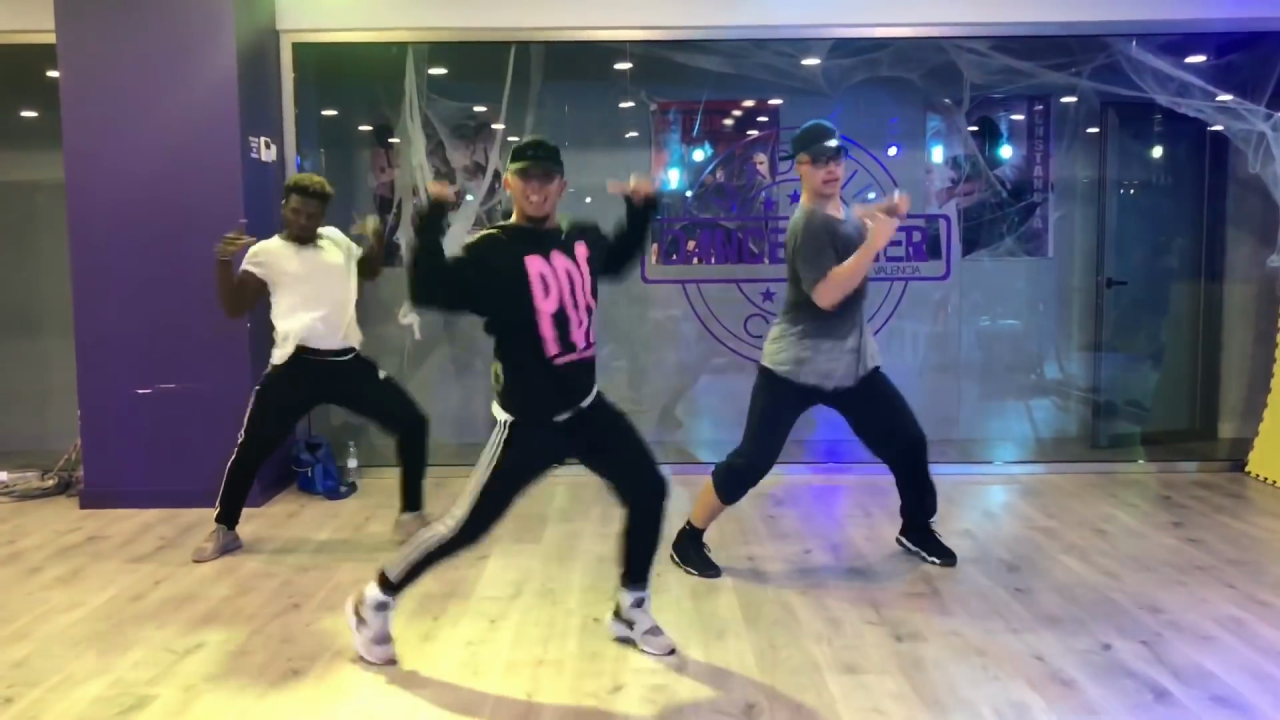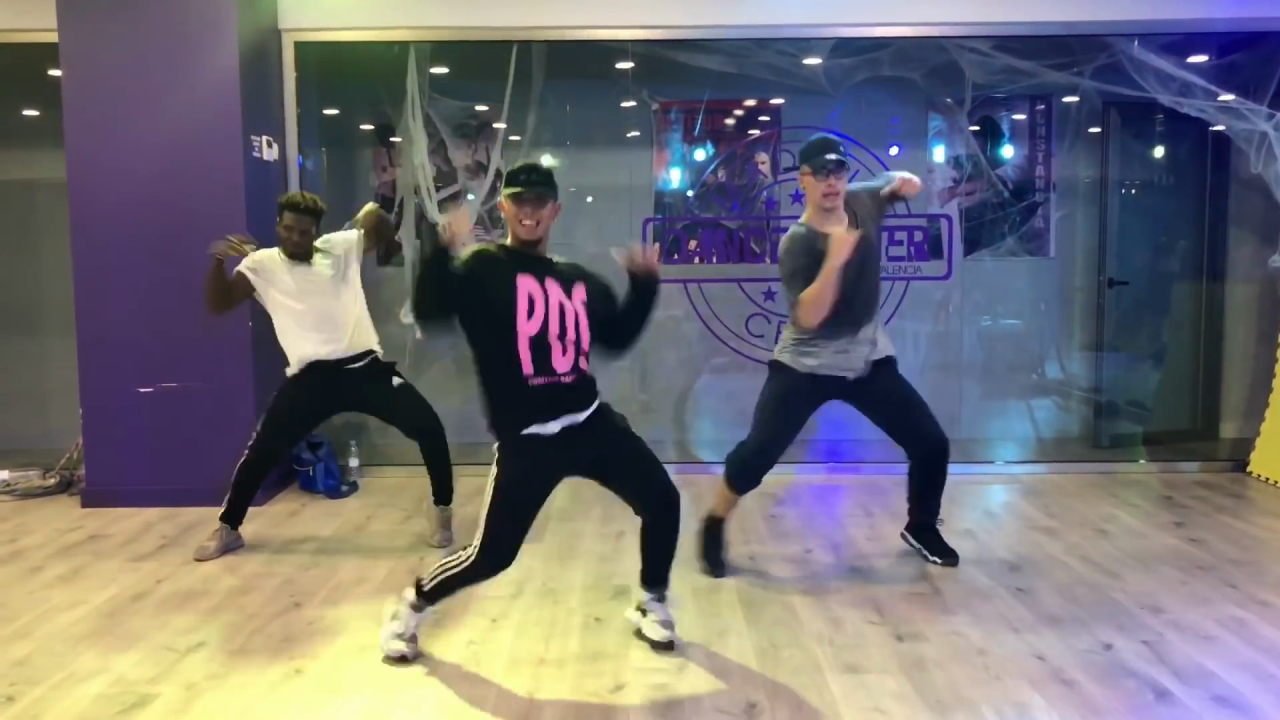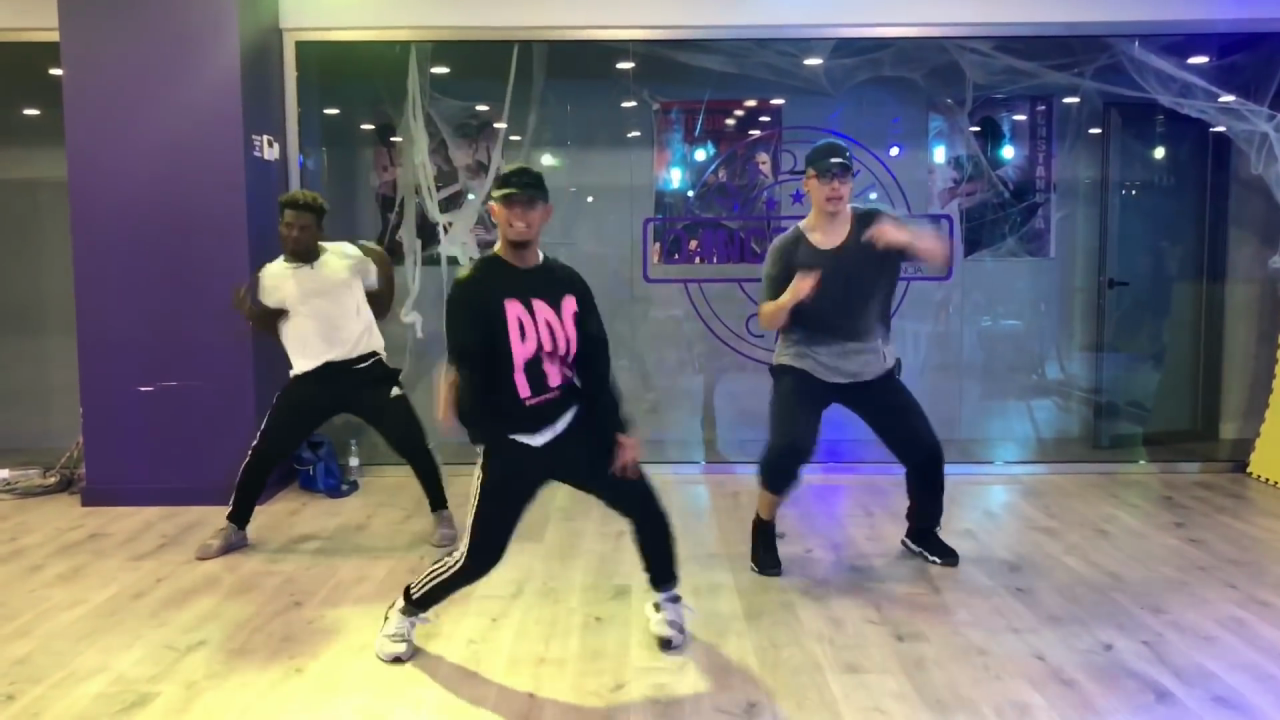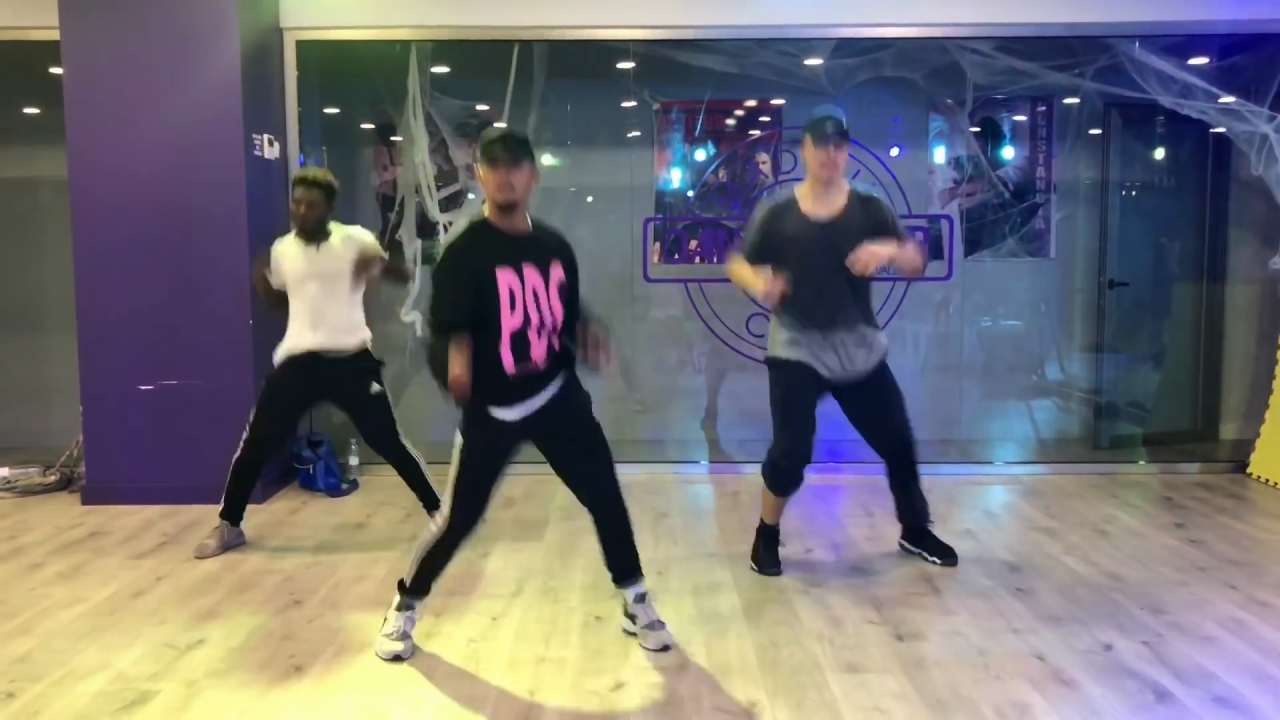
dt=0.1s
person 1, frame 1
left shoulder: (578, 238)
right shoulder: (494, 251)
left elbow: (618, 259)
right elbow: (427, 291)
left wrist: (642, 206)
right wrist: (433, 215)
left hip: (584, 405)
right hip: (529, 417)
left knee: (649, 490)
right knee: (467, 525)
left ankle: (631, 608)
right ankle: (377, 599)
person 1, frame 2
left shoulder: (578, 281)
right shoulder: (481, 269)
left elbow: (618, 337)
right elbow: (431, 308)
left wrist: (645, 282)
right wrist: (442, 249)
left hip: (589, 420)
right hip: (526, 438)
left knee: (662, 502)
right knee: (492, 554)
left ankle: (652, 607)
right ankle: (410, 608)
person 1, frame 3
left shoulder: (569, 283)
right shoulder: (475, 288)
left elbow: (596, 362)
right elbow: (464, 364)
left wrist: (621, 432)
right wrist: (453, 391)
left hip: (577, 424)
right hip: (512, 443)
left knee: (647, 511)
right knee: (479, 555)
left ankle: (665, 602)
right ankle: (404, 613)
person 1, frame 4
left shoulder: (556, 247)
right shoulder: (464, 255)
left elbow: (567, 310)
right elbow: (442, 329)
left wrist: (591, 338)
right wrist: (450, 363)
left hip: (557, 395)
right hip: (491, 411)
left knee: (607, 501)
right knee: (460, 521)
left ankle: (635, 600)
right ankle: (404, 607)
person 2, frame 1
left shoulder: (841, 210)
right shoulder: (811, 224)
right elbow: (825, 296)
left wrist: (883, 213)
right wrist: (872, 245)
left hip: (851, 356)
right hip: (797, 362)
left knee: (908, 442)
right knee: (752, 459)
left ankle: (917, 528)
right ankle: (689, 539)
person 2, frame 2
left shoulder: (860, 203)
right shoulder: (797, 241)
left elbow: (899, 184)
right elbow: (809, 318)
left wrist: (900, 182)
right wrist: (835, 259)
left hip: (867, 355)
right hip: (802, 360)
left knee: (930, 443)
right knee: (758, 450)
left ankle: (922, 528)
right ankle: (714, 526)
person 2, frame 3
left shoulder: (874, 223)
right shoulder: (788, 247)
left elbow: (938, 256)
right elbow: (768, 320)
left wrist: (903, 238)
right wrist: (789, 299)
left hip: (870, 363)
right hip: (804, 363)
left knee: (924, 450)
right knee: (788, 448)
left ankle: (922, 532)
right ankle: (764, 528)
person 2, frame 4
left shoulder: (869, 207)
right shoulder: (777, 213)
left elbow: (916, 262)
right elbow: (739, 263)
left wrist: (888, 252)
right wrist: (757, 282)
left hip: (860, 348)
right hip: (796, 349)
left knee: (897, 444)
right knee: (791, 451)
left ankle: (916, 531)
right ankle: (767, 533)
person 3, frame 1
left shoulder: (337, 241)
right shoulder: (265, 253)
left elbow: (369, 271)
right elbow: (233, 308)
left wrist: (375, 244)
right wrist: (223, 261)
left hip: (347, 360)
right hip: (296, 364)
left knee: (412, 422)
right knee: (252, 447)
left ankle: (411, 514)
right ankle: (224, 529)
person 3, frame 2
left shoulder: (340, 246)
right shoulder: (261, 264)
left elbow: (384, 234)
right elbow: (217, 304)
left wrist: (375, 219)
right wrist: (217, 262)
left hip: (365, 367)
right hip: (311, 377)
left knee: (429, 430)
right knee: (261, 452)
left ankle: (442, 510)
right ankle: (228, 529)
person 3, frame 3
left shoulder: (349, 257)
right shoulder: (272, 275)
left elbow: (381, 308)
right elbow: (268, 324)
left wrist: (384, 269)
right wrist: (249, 310)
left hip: (367, 369)
right hip: (312, 377)
left knee: (412, 445)
right knee: (264, 451)
left ankle: (440, 515)
right ankle: (233, 528)
person 3, frame 4
left shoulder: (356, 240)
right shoulder: (280, 251)
left elbow: (402, 276)
left wrist: (382, 263)
right wrist: (263, 286)
left hip: (351, 361)
right hip: (298, 362)
left knee: (388, 443)
right knee: (257, 445)
left ankle: (436, 510)
right ankle: (228, 525)
